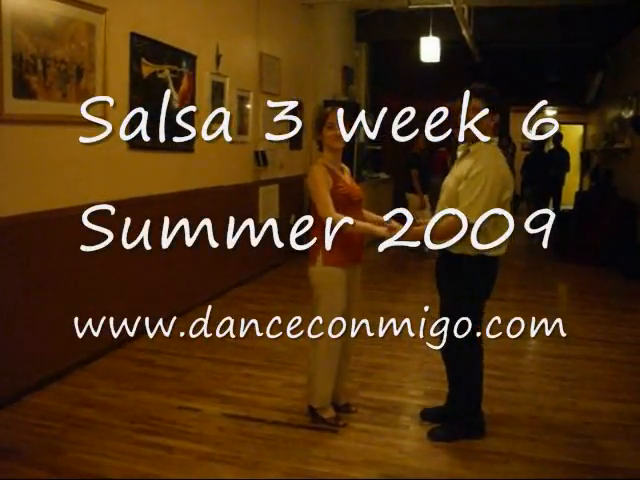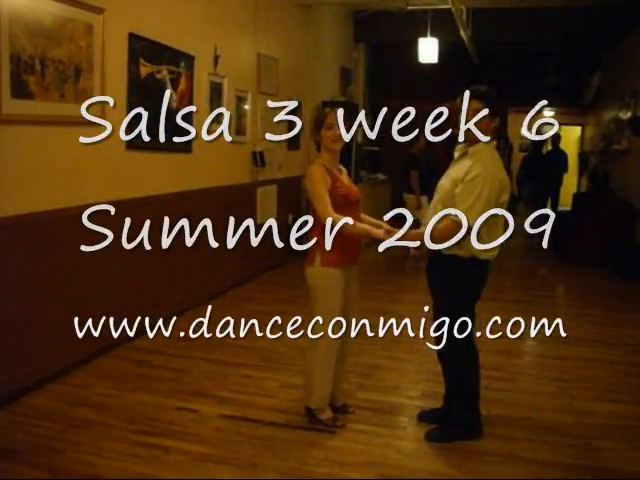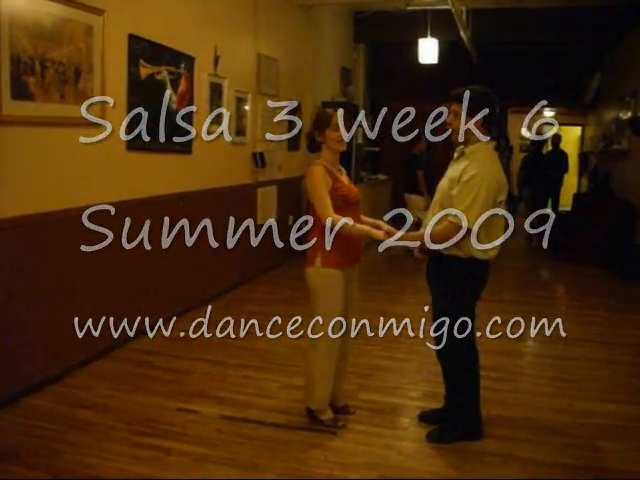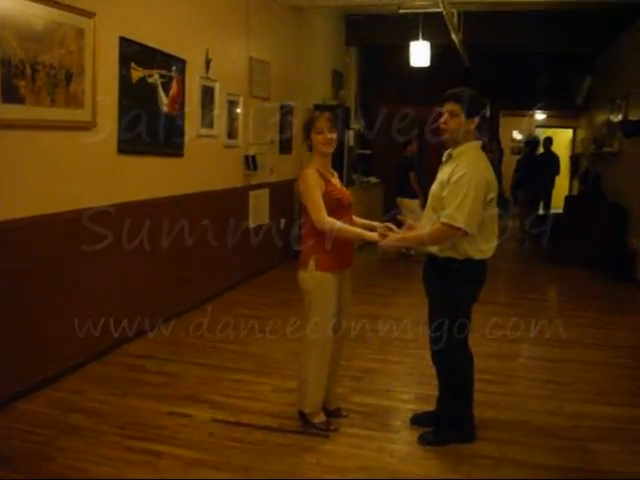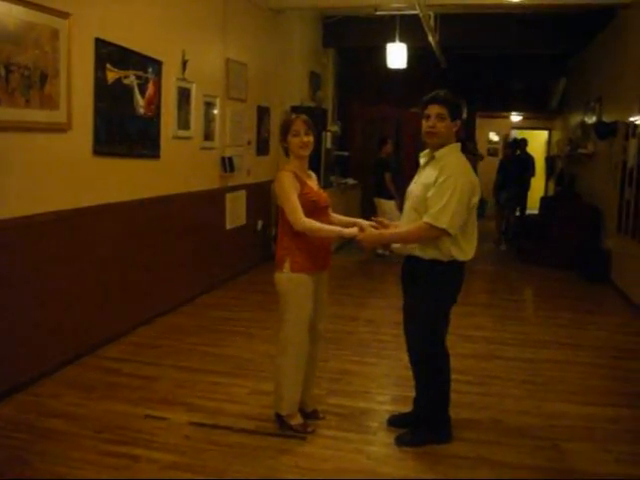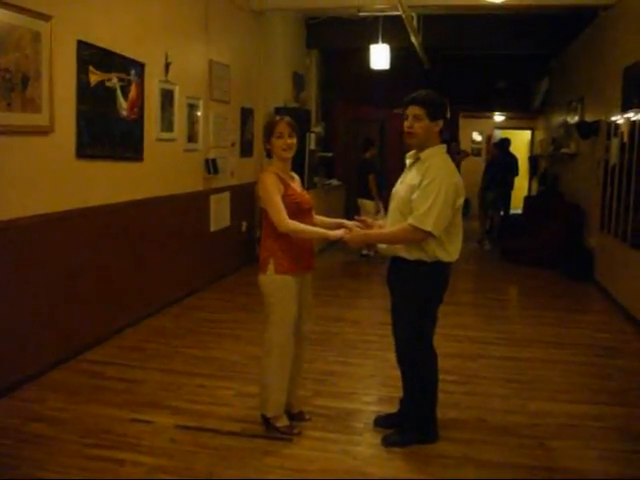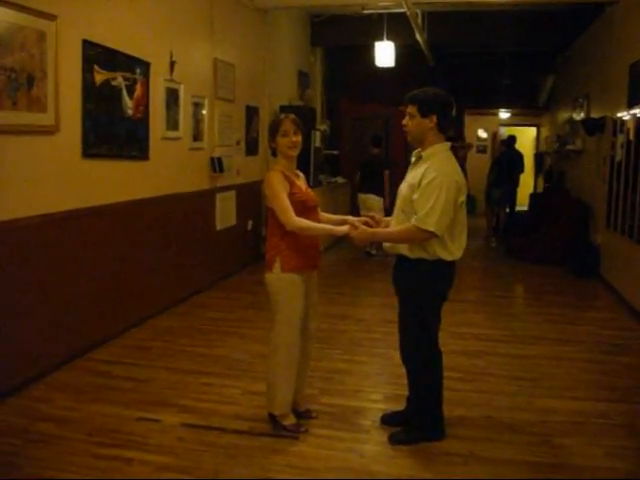
dt=0.4s
person 1, frame 1
left shoulder: (488, 164)
right shoulder: (469, 154)
left elbow: (463, 223)
left wrist: (416, 233)
right wrist: (423, 230)
left hip: (471, 264)
right hip: (457, 259)
left knee: (462, 341)
right knee: (453, 339)
left ankle: (469, 419)
right ankle: (457, 406)
person 1, frame 2
left shoulder: (485, 168)
right shoulder: (464, 154)
left elbow: (458, 226)
left wrist: (410, 237)
right wrist: (421, 238)
left hip: (462, 265)
right hip: (448, 260)
left knee: (457, 343)
right knee: (447, 340)
left ankle: (467, 421)
right ankle: (454, 407)
person 1, frame 3
left shoulder: (482, 168)
right shoulder: (465, 156)
left elbow: (458, 227)
left wrist: (409, 238)
right wrist: (423, 241)
left hip: (461, 266)
right hip: (448, 261)
left knee: (457, 344)
right knee: (447, 341)
left ankle: (467, 422)
right ankle: (454, 408)
person 1, frame 4
left shoulder: (470, 168)
right shoulder: (456, 160)
left elbow: (452, 229)
left wrist: (401, 241)
right wrist: (418, 228)
left hip: (458, 268)
right hip: (446, 264)
left knee: (451, 346)
right knee: (442, 343)
left ankle: (459, 424)
right ankle: (447, 411)
person 1, frame 5
left shoulder: (456, 171)
right shoulder: (430, 161)
left elbow: (434, 229)
left wrist: (382, 238)
right wrist: (393, 227)
left hip: (437, 270)
right hip: (419, 265)
left knee: (429, 347)
right knee: (418, 344)
left ankle: (436, 425)
right ankle: (423, 411)
person 1, frame 6
left shoulder: (440, 173)
right shoulder: (415, 162)
left elbow: (419, 230)
left wrist: (368, 238)
right wrist: (379, 227)
left hip: (423, 271)
right hip: (405, 266)
left knee: (417, 347)
right knee: (406, 345)
left ankle: (422, 425)
right ankle: (409, 411)
person 1, frame 7
left shoulder: (440, 170)
right shoulder: (424, 160)
left elbow: (423, 230)
left wrist: (372, 236)
right wrist: (387, 223)
left hip: (427, 269)
right hip: (414, 265)
left knee: (421, 346)
right knee: (413, 343)
left ankle: (429, 423)
right ankle: (416, 409)
person 2, frame 1
left shoulder: (345, 170)
right shoulder: (319, 171)
right elbow: (330, 216)
left wrist: (385, 221)
right wrist: (374, 230)
left hip: (350, 259)
right hip: (328, 260)
left knee: (343, 329)
right knee: (327, 331)
left ankle: (336, 394)
right ankle: (319, 403)
person 2, frame 2
left shoulder: (342, 170)
right shoulder: (317, 172)
right elbow: (328, 217)
left wrist: (381, 224)
right wrist: (371, 232)
left hip: (347, 260)
right hip: (326, 261)
left knee: (342, 330)
right knee: (325, 332)
left ankle: (334, 395)
right ankle: (316, 403)
person 2, frame 3
left shoulder: (340, 170)
right shoulder: (317, 172)
right elbow: (329, 218)
left wrist: (378, 223)
right wrist: (371, 232)
left hip: (346, 260)
right hip: (326, 261)
left knee: (342, 331)
right knee: (325, 333)
left ankle: (335, 396)
right ankle: (317, 404)
person 2, frame 4
left shoulder: (333, 174)
right shoulder: (310, 175)
right elbow: (322, 221)
left wrist: (374, 224)
right wrist: (366, 236)
left hip: (339, 263)
right hip: (319, 264)
left knee: (335, 334)
right knee: (318, 336)
left ankle: (327, 399)
right ankle: (309, 408)
person 2, frame 5
left shoulder: (312, 176)
right shoulder: (286, 177)
left elbow: (325, 216)
right elbow: (300, 222)
left wrist: (356, 221)
right wrist: (346, 232)
left hip: (316, 264)
right hip: (295, 266)
left knee: (312, 335)
right knee: (294, 337)
left ankle: (303, 401)
right ankle: (286, 409)
person 2, frame 6
left shoulder: (295, 177)
right shoulder: (268, 179)
left elbow: (307, 218)
right elbow: (283, 224)
left wrist: (340, 222)
right wrist: (330, 235)
left hip: (300, 266)
right hip: (279, 267)
left knee: (297, 336)
right knee: (280, 339)
left ankle: (289, 402)
right ankle: (272, 412)
person 2, frame 7
left shoulder: (300, 176)
right shoulder: (275, 177)
left elbow: (312, 215)
right elbow: (291, 222)
left wrist: (346, 219)
right wrist: (337, 230)
left hip: (306, 264)
right hip: (285, 266)
left knee: (303, 334)
right knee: (286, 337)
left ankle: (296, 400)
right ankle: (279, 409)
